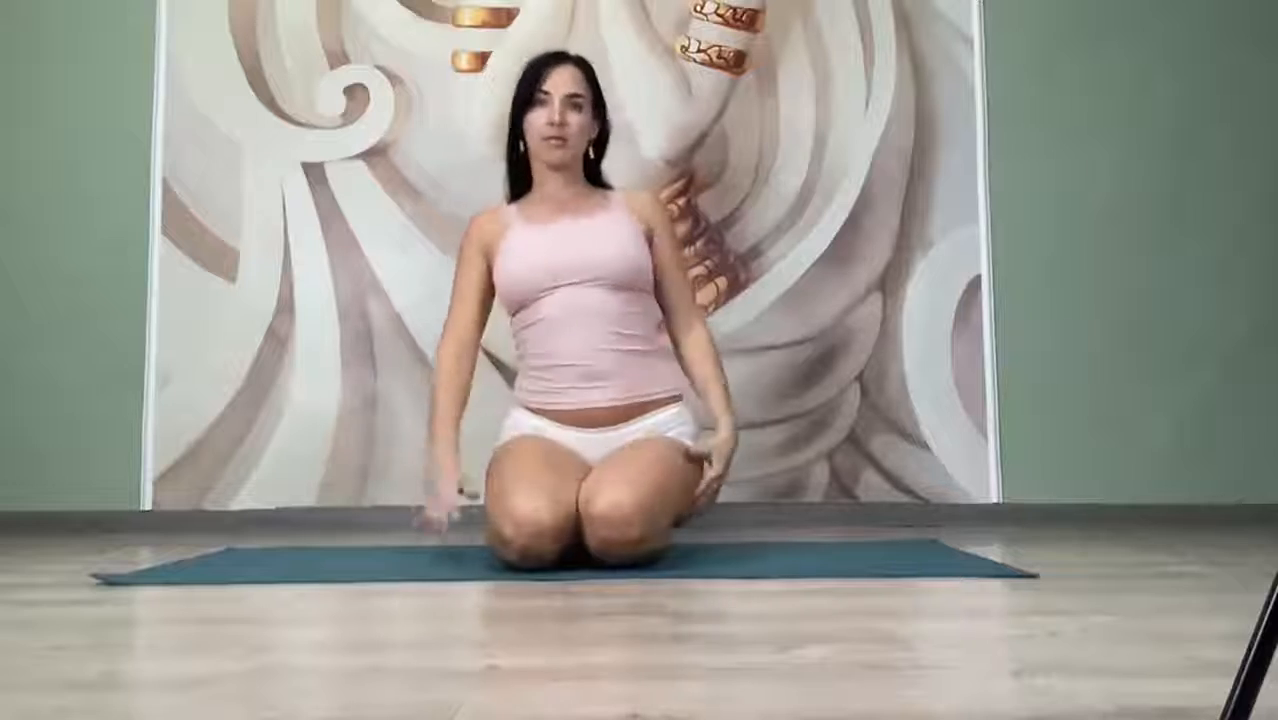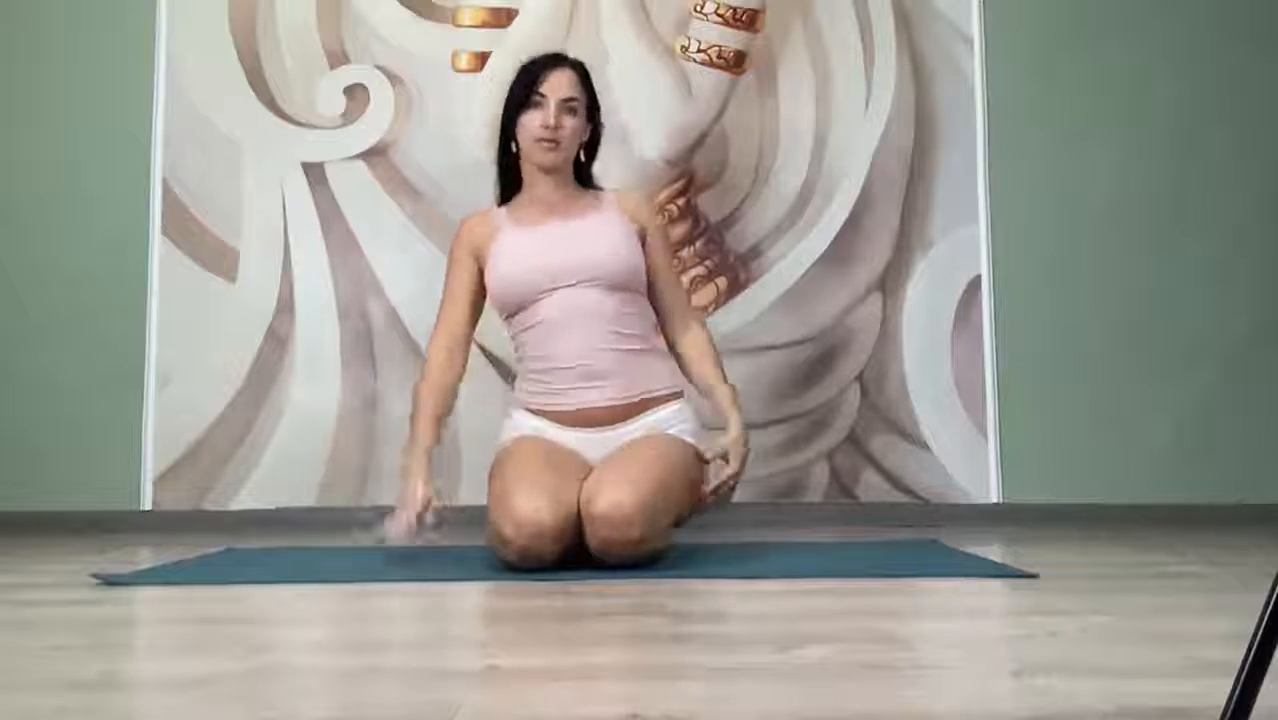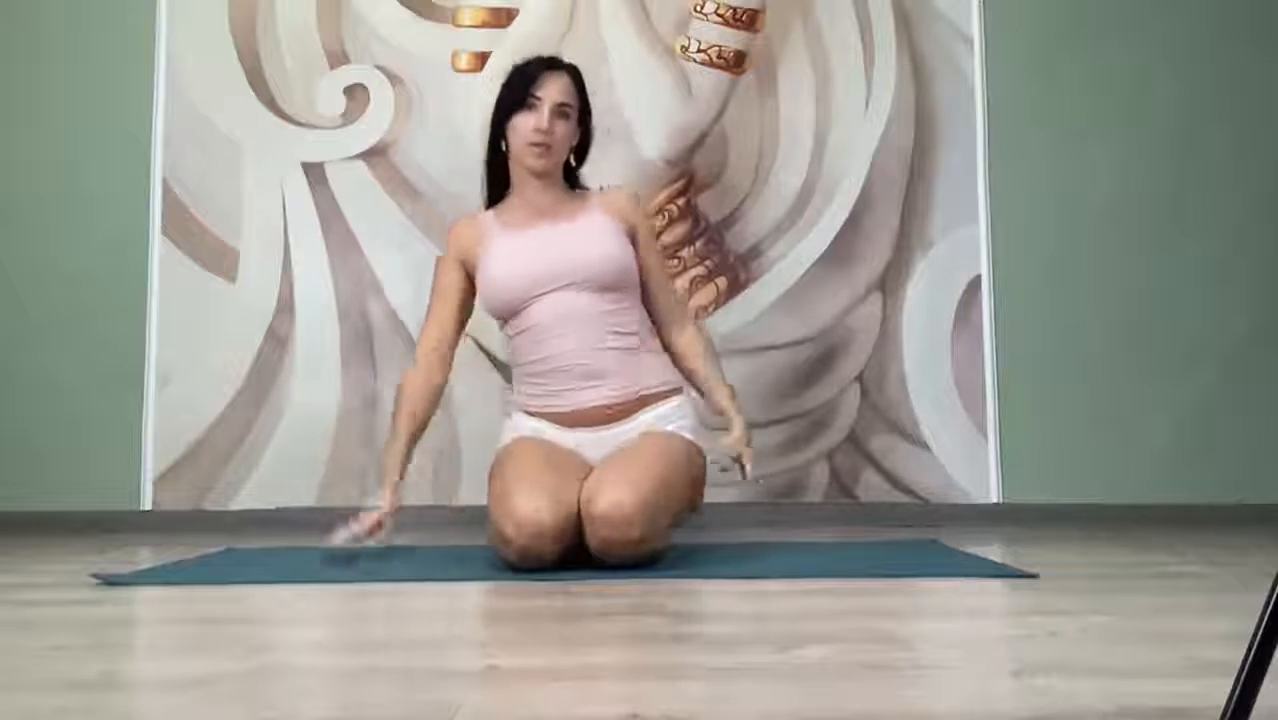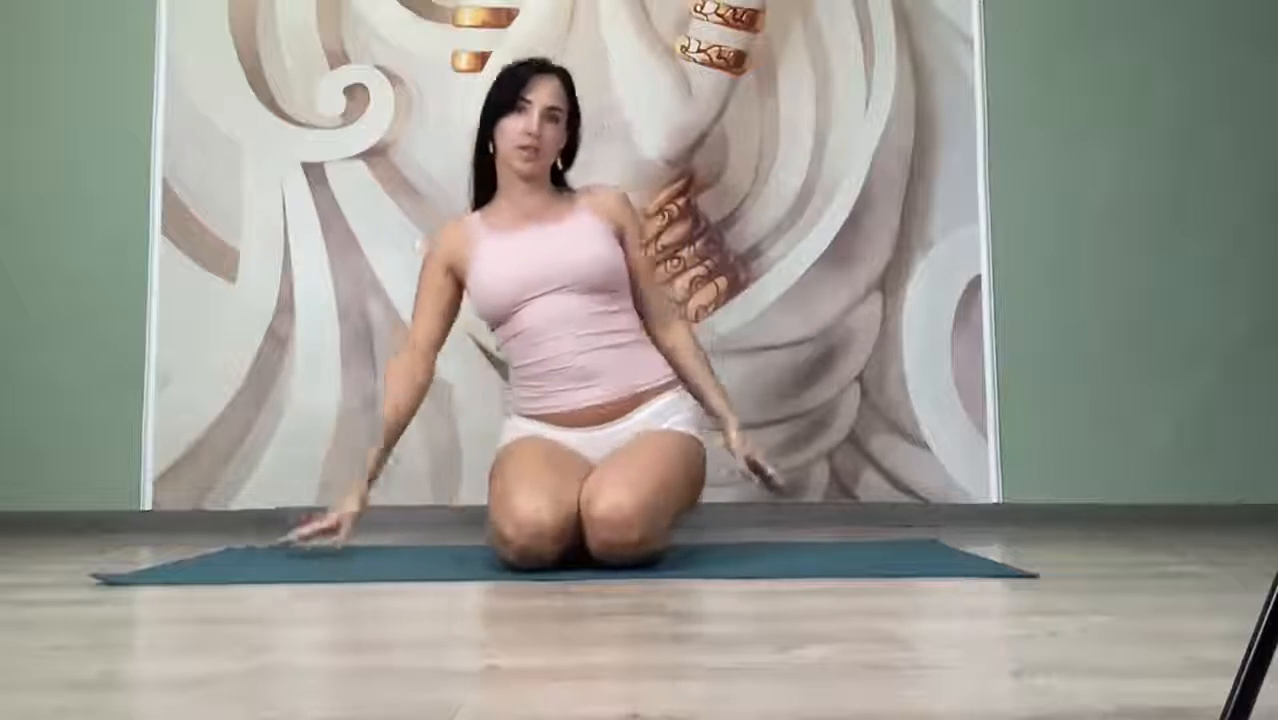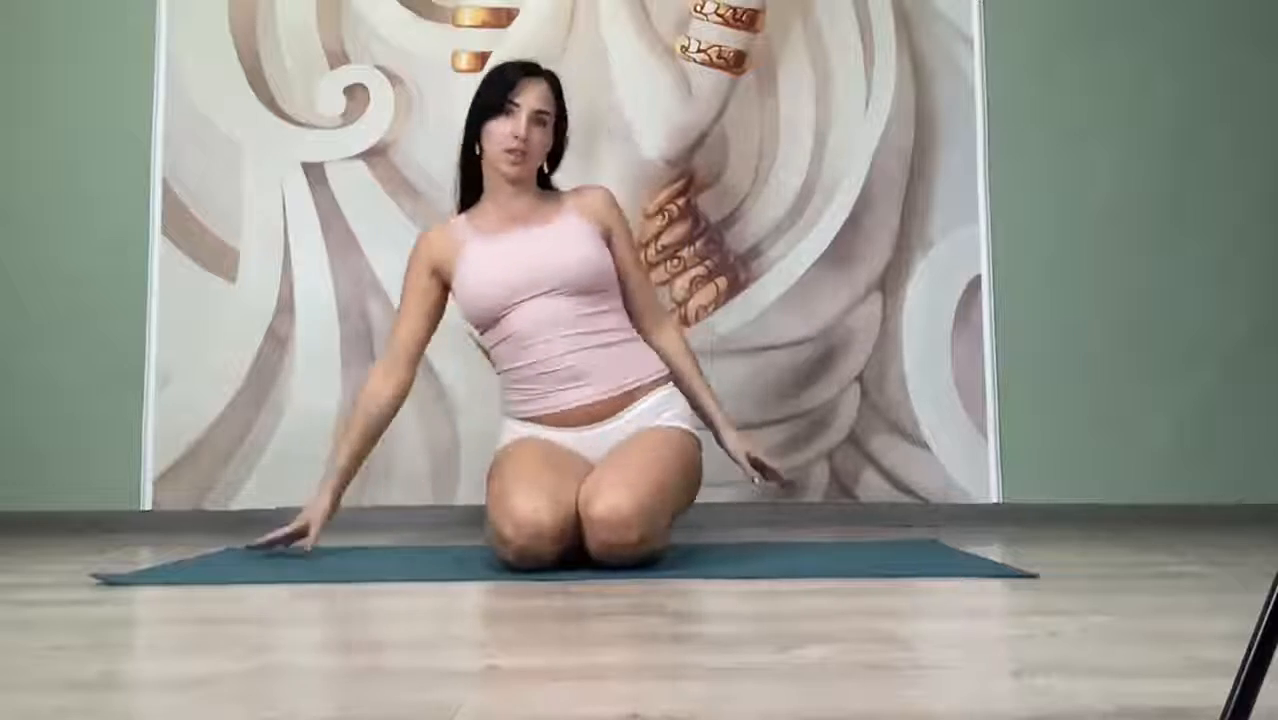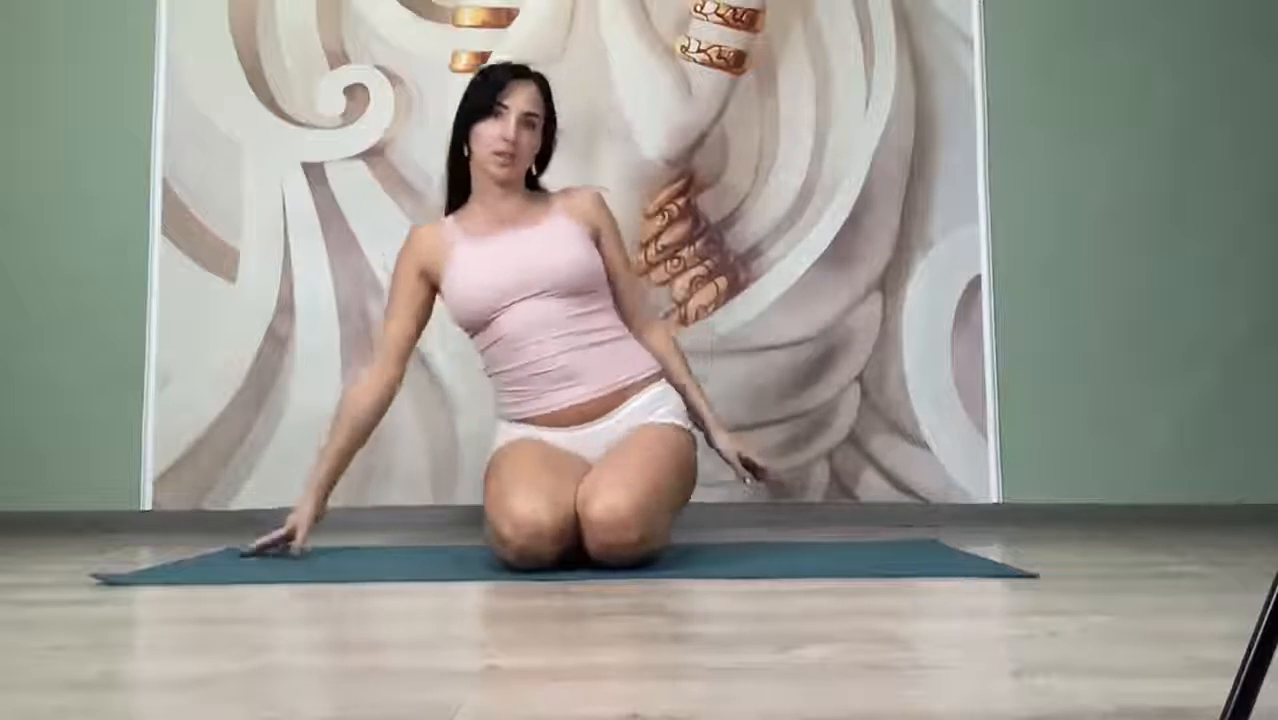
dt=0.1s
person 1, frame 1
left shoulder: (640, 210)
right shoulder: (491, 228)
left elbow: (688, 326)
right elbow: (458, 345)
left wrist: (724, 424)
right wrist: (443, 456)
left hip: (649, 425)
right hip: (543, 429)
left knee: (616, 526)
right knee: (528, 533)
left ankle: (662, 496)
right ankle: (577, 508)
person 1, frame 2
left shoulder: (630, 209)
right shoulder: (480, 233)
left elbow: (684, 326)
right elbow: (446, 352)
left wrist: (733, 422)
right wrist: (417, 471)
left hip: (652, 424)
right hip: (544, 429)
left knee: (620, 525)
right knee: (527, 534)
left ankle: (672, 491)
right ankle: (578, 507)
person 1, frame 3
left shoulder: (619, 209)
right shoulder: (469, 237)
left elbow: (677, 324)
right elbow: (431, 359)
left wrist: (733, 418)
right wrist: (390, 482)
left hip: (650, 421)
right hip: (544, 432)
left knee: (618, 526)
right knee: (531, 533)
left ankle: (663, 495)
right ankle: (571, 505)
person 1, frame 4
left shoulder: (606, 206)
right shoulder: (457, 242)
left elbow: (667, 325)
right elbow: (412, 365)
left wrist: (730, 425)
right wrist: (359, 488)
left hip: (651, 419)
right hip: (543, 432)
left knee: (620, 527)
right knee: (530, 534)
left ankle: (648, 496)
right ankle: (580, 503)
person 1, frame 5
left shoulder: (593, 207)
right shoulder: (442, 245)
left elbow: (656, 324)
right elbow: (394, 368)
left wrist: (722, 425)
right wrist: (330, 490)
left hip: (645, 415)
right hip: (539, 434)
left knee: (617, 529)
right knee: (529, 535)
left ankle: (645, 495)
right ankle: (576, 502)
person 1, frame 6
left shoulder: (582, 208)
right shoulder: (429, 246)
left elbow: (646, 325)
right elbow: (381, 373)
left wrist: (713, 426)
right wrist: (314, 496)
left hip: (641, 413)
right hip: (534, 435)
left knee: (617, 529)
right knee: (528, 535)
left ankle: (635, 500)
right ankle: (580, 507)
